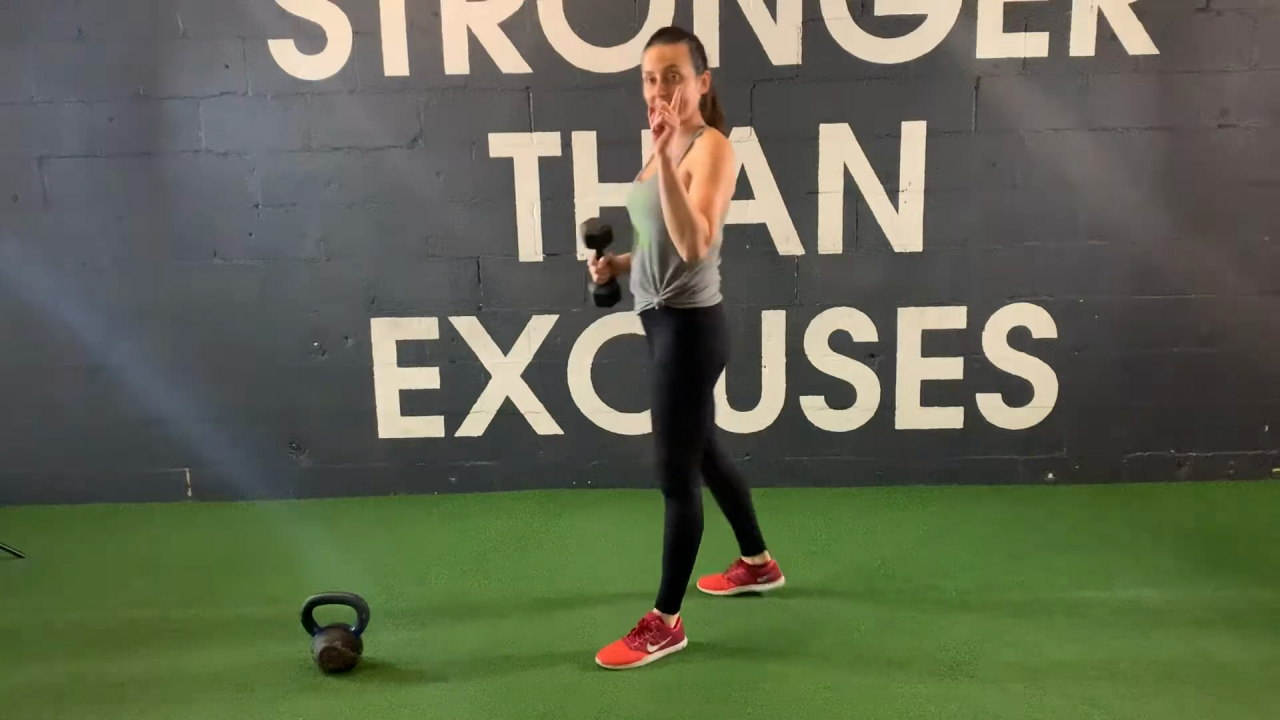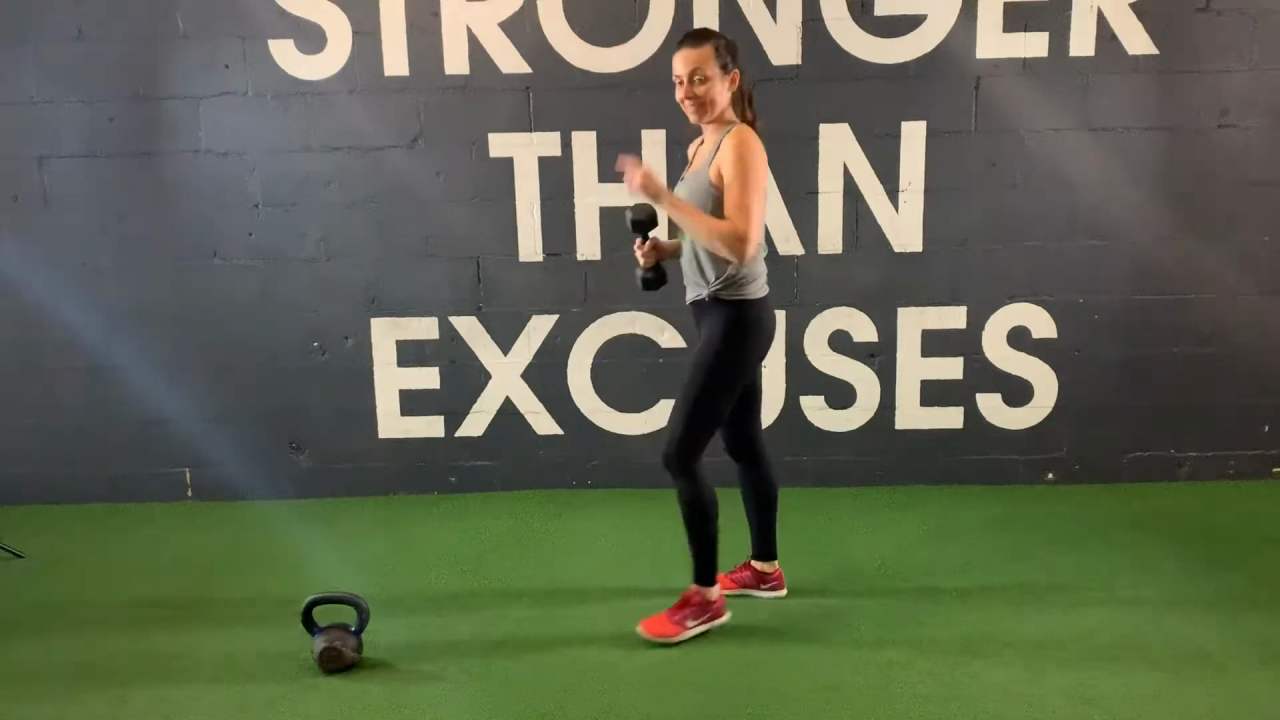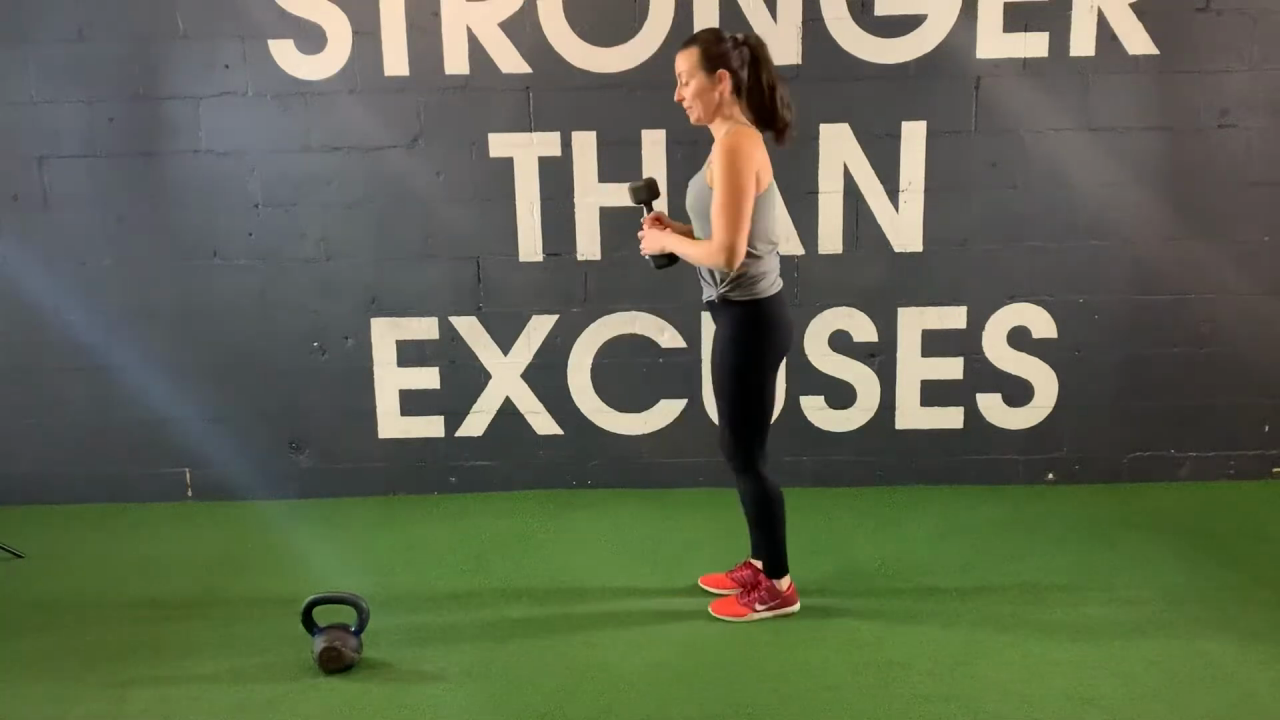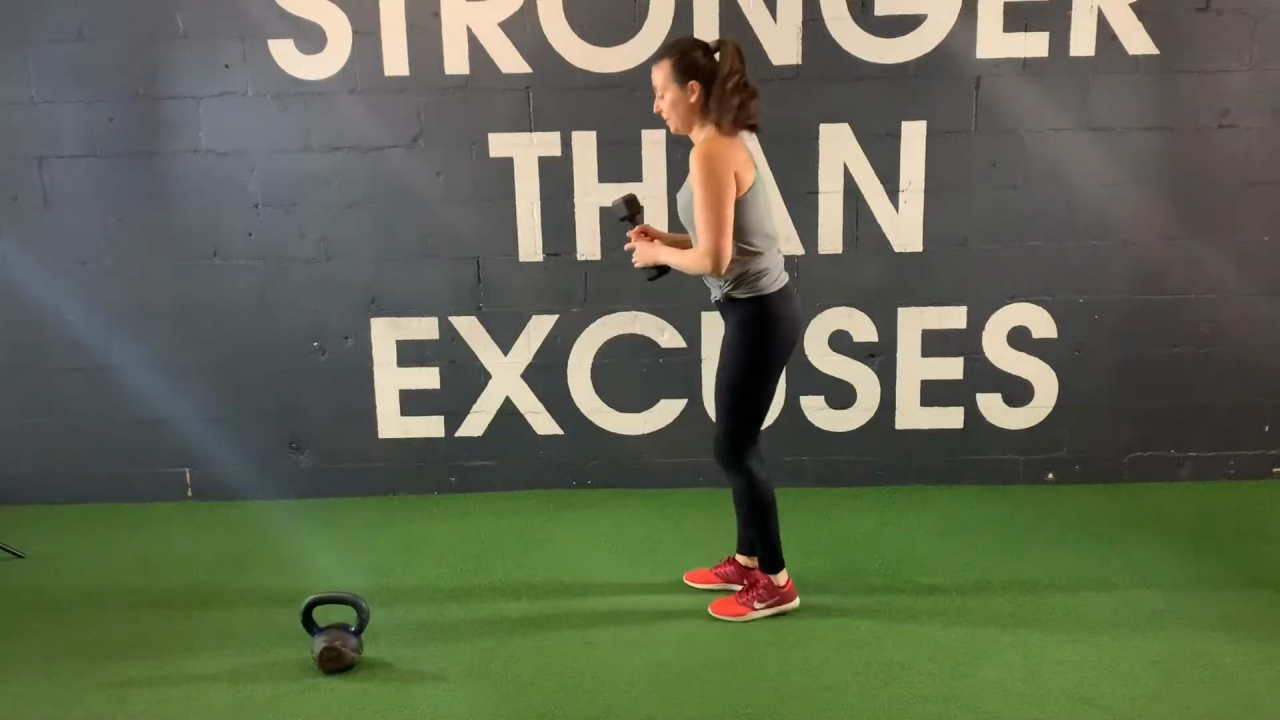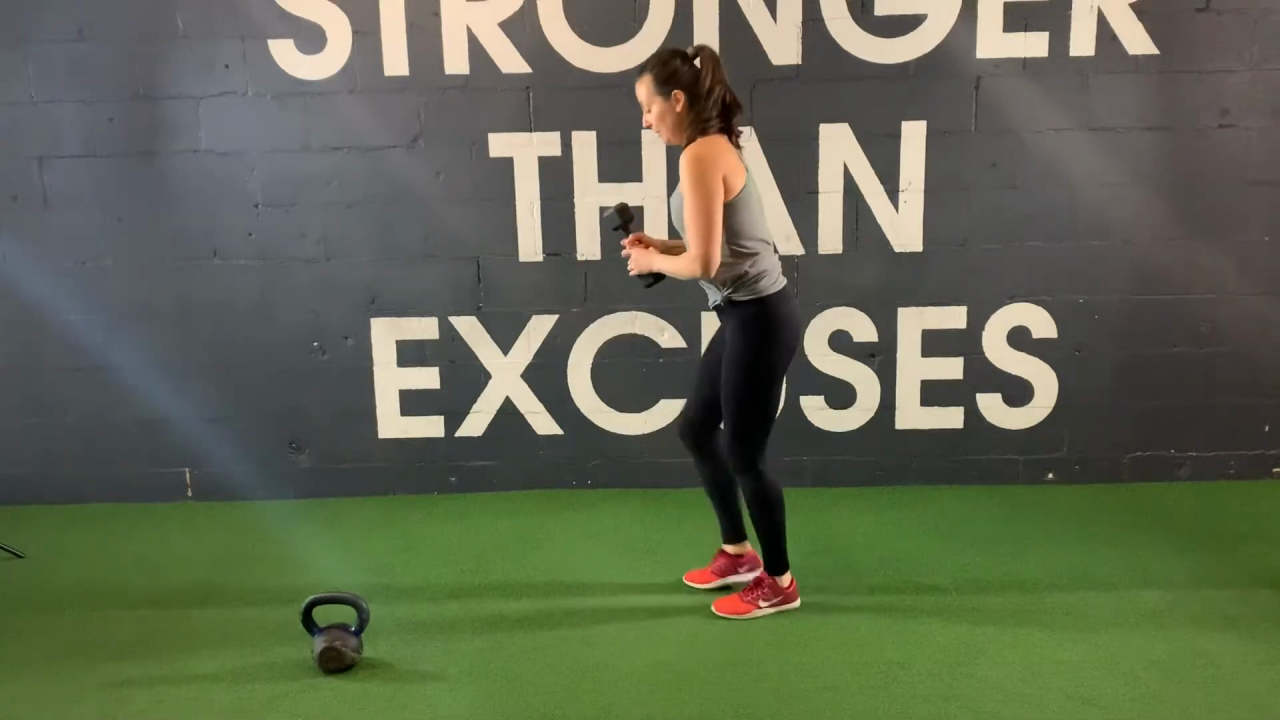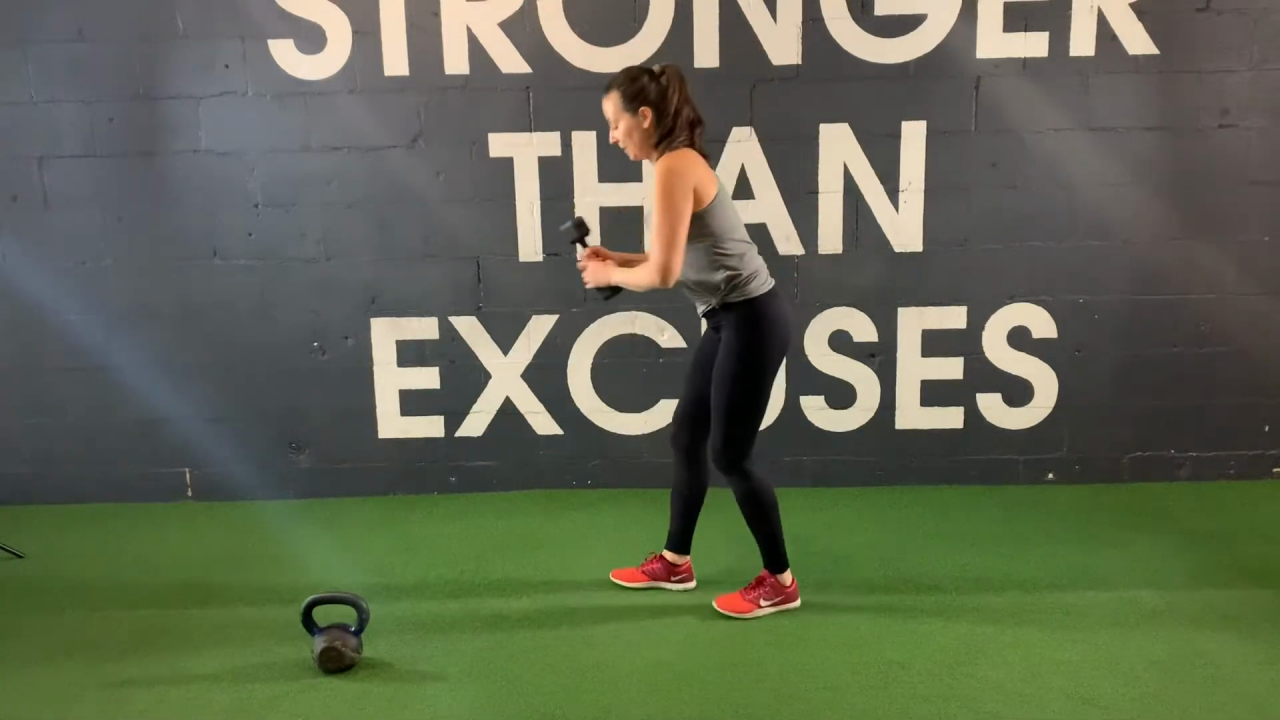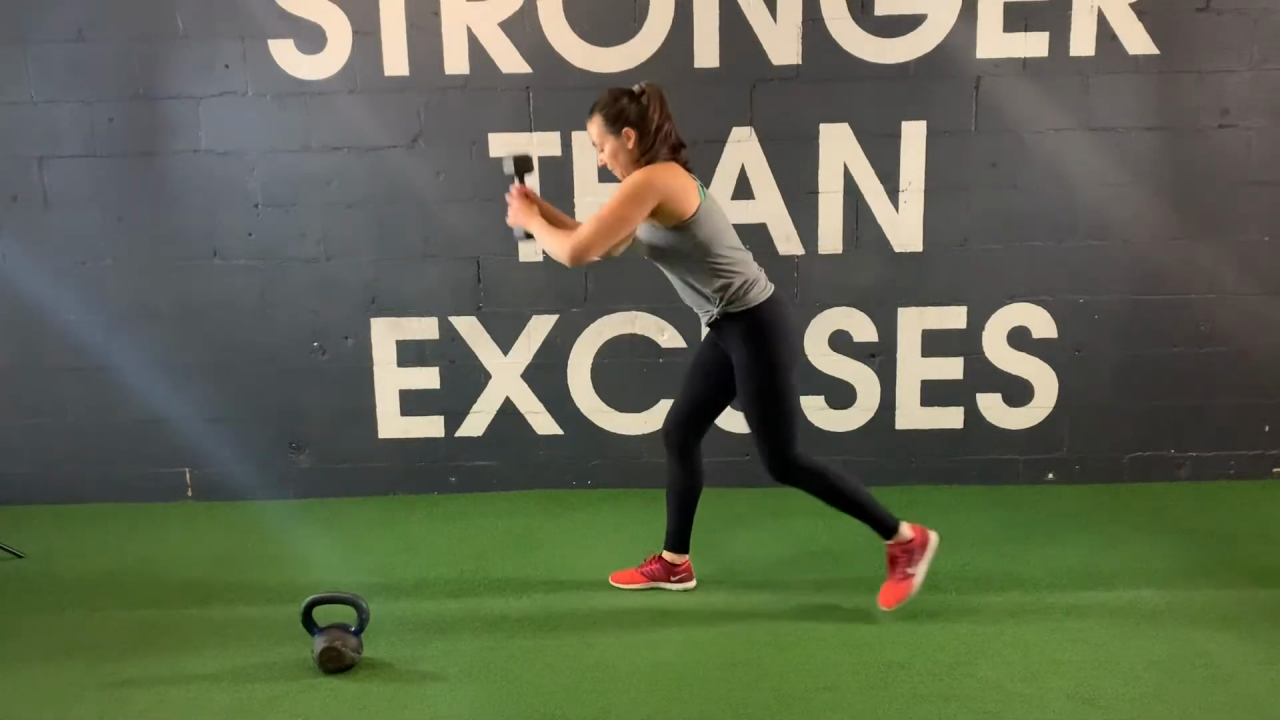
dt=0.3s
person 1, frame 1
left shoulder: (712, 147)
right shoulder: (664, 149)
left elbow: (694, 246)
left wrist: (664, 159)
right wrist: (621, 262)
left hip: (690, 327)
right hip: (664, 323)
left knee: (675, 476)
right knee: (702, 456)
left ankle: (665, 620)
right ankle: (758, 561)
person 1, frame 2
left shoulder: (740, 143)
right shoulder: (704, 146)
left elbow: (741, 243)
left wrist: (664, 197)
right wrist: (666, 247)
left hip: (736, 317)
right hip: (721, 315)
left knee: (680, 455)
right knee: (743, 445)
left ankle: (703, 595)
right ankle: (764, 567)
person 1, frame 3
left shoulder: (735, 146)
right shoulder: (734, 141)
left elbow: (727, 254)
left wrist: (669, 242)
right wrist: (678, 229)
left hip: (750, 319)
right hip: (744, 315)
left knee: (745, 457)
right knee: (742, 450)
left ankle: (777, 587)
right ankle: (762, 564)
person 1, frame 4
left shoulder: (711, 154)
right shoulder: (722, 145)
left elbow: (714, 259)
left wrist: (658, 255)
right wrist: (665, 239)
left hip: (758, 315)
right hip: (754, 311)
left knee: (734, 452)
right knee: (734, 446)
left ankle: (774, 583)
right ankle: (747, 562)
person 1, frame 5
left shoulder: (701, 157)
right shoulder: (712, 149)
left elbow: (703, 263)
left wrist: (653, 264)
right wrist: (659, 246)
left hip: (759, 319)
right hip: (744, 316)
left knee: (743, 455)
right knee: (696, 430)
left ankle: (779, 582)
right ankle: (737, 552)
person 1, frame 6
left shoulder: (673, 170)
right shoulder: (680, 163)
left elbow: (664, 275)
right elbow: (682, 258)
left wrist: (612, 276)
right wrist: (618, 260)
left hip: (751, 319)
right hip: (730, 320)
left knee: (729, 455)
right knee: (687, 437)
left ankle: (779, 581)
right ankle: (674, 562)
person 1, frame 7
left shoulder: (653, 183)
right shoulder: (655, 180)
left elbow: (577, 251)
right elbow: (600, 241)
left wrist: (531, 222)
right wrist: (541, 210)
left hip: (755, 325)
right hip: (730, 327)
left knee: (782, 461)
right knee: (680, 436)
left ankle: (906, 541)
right ankle: (674, 563)
